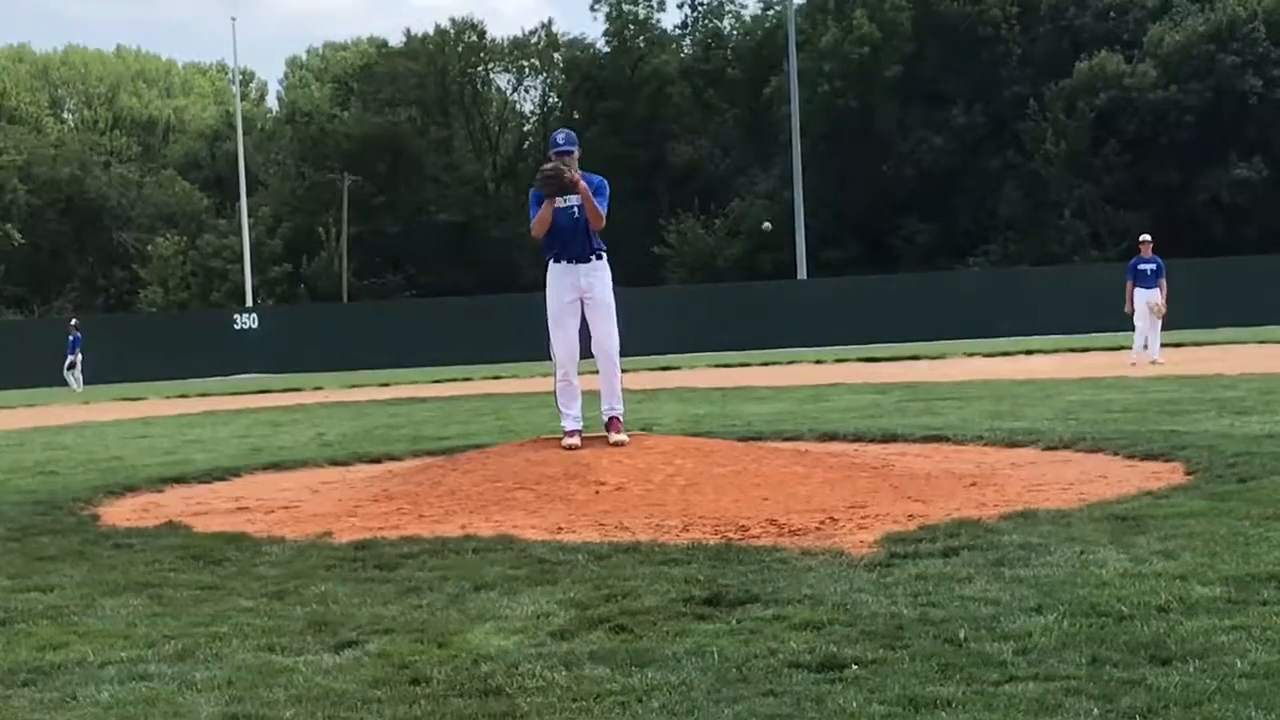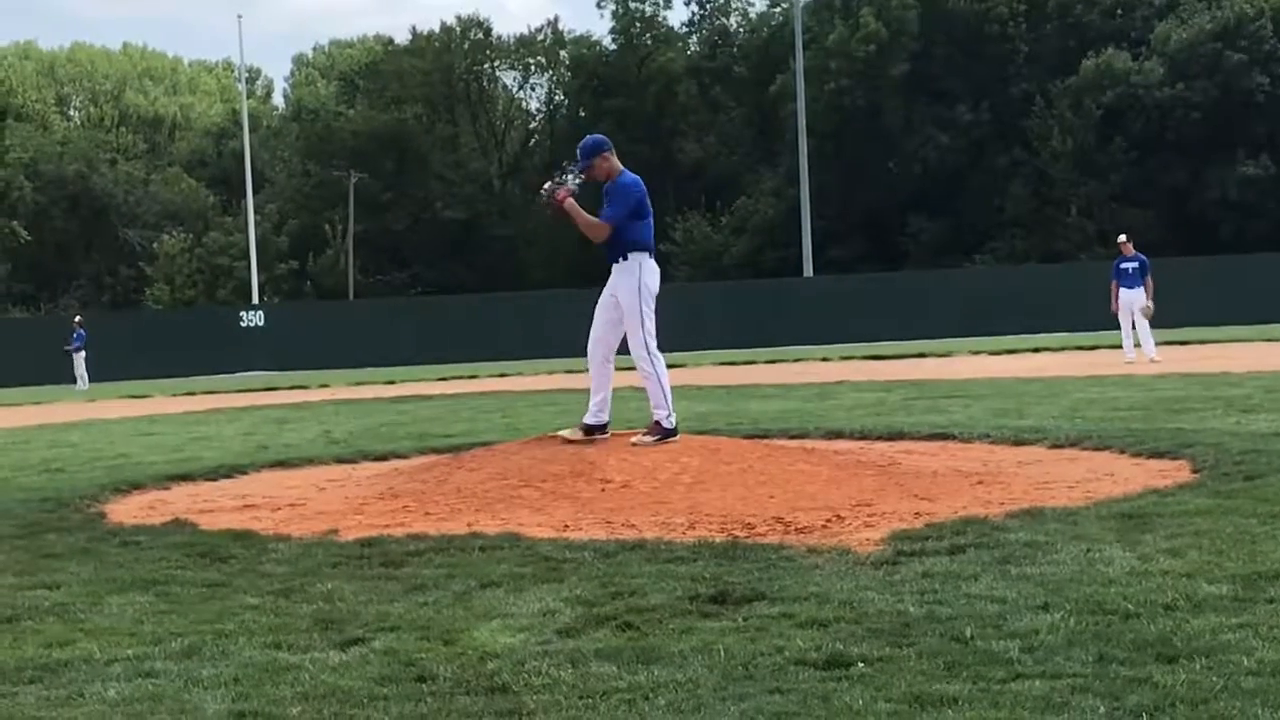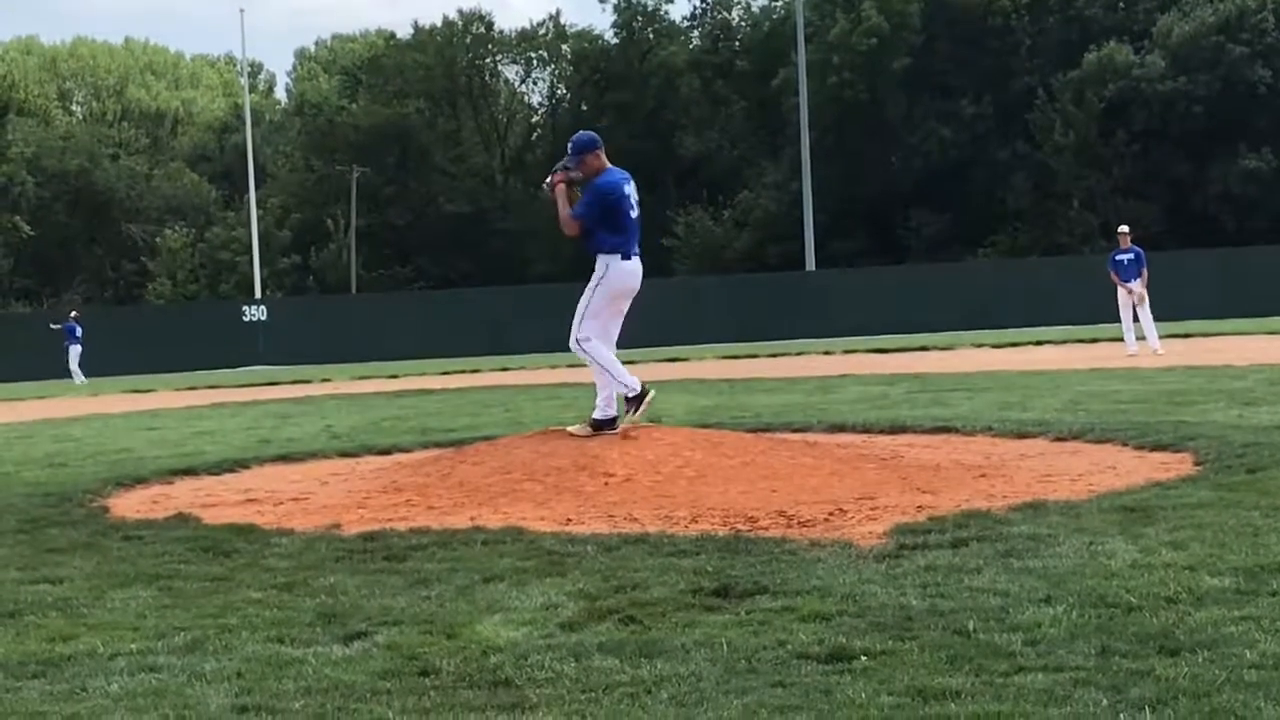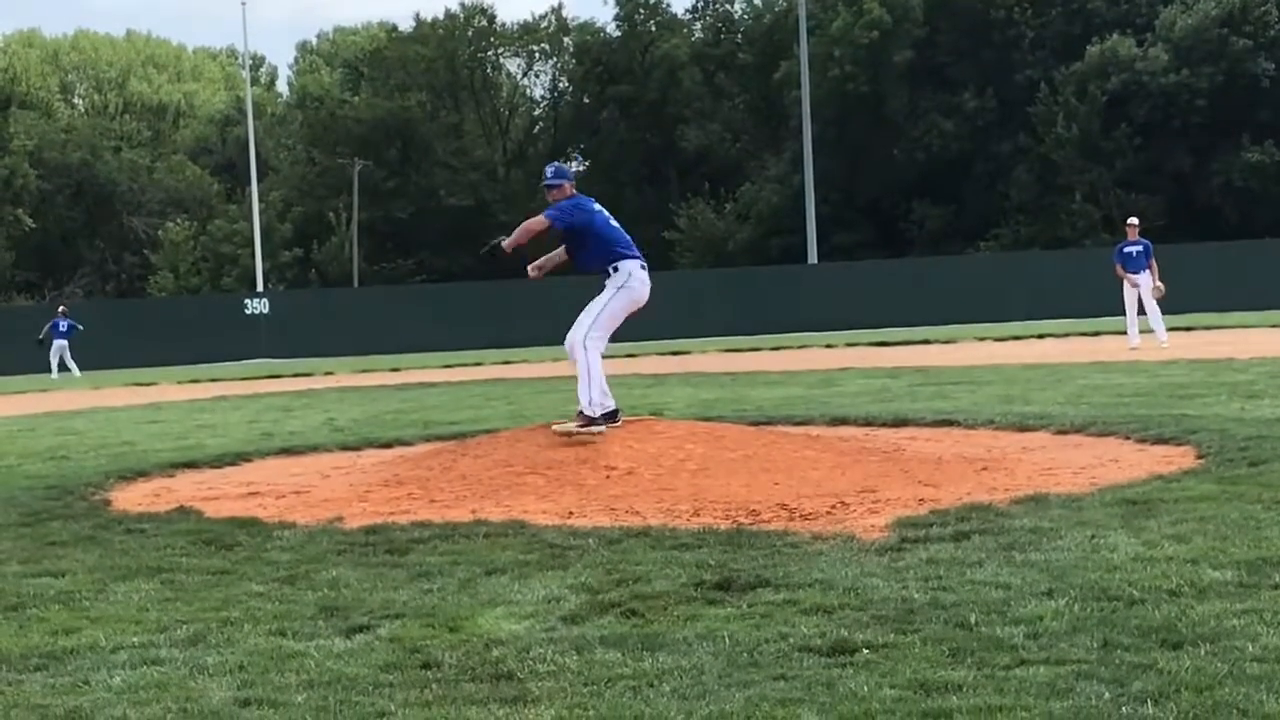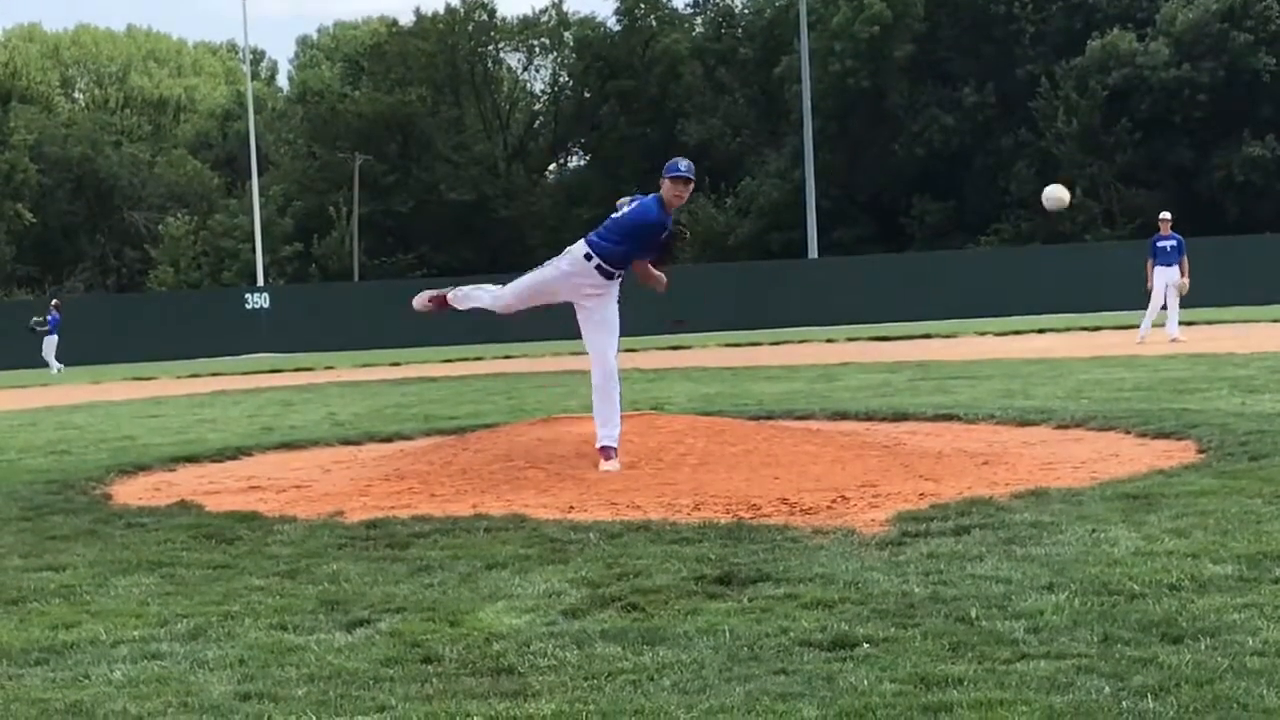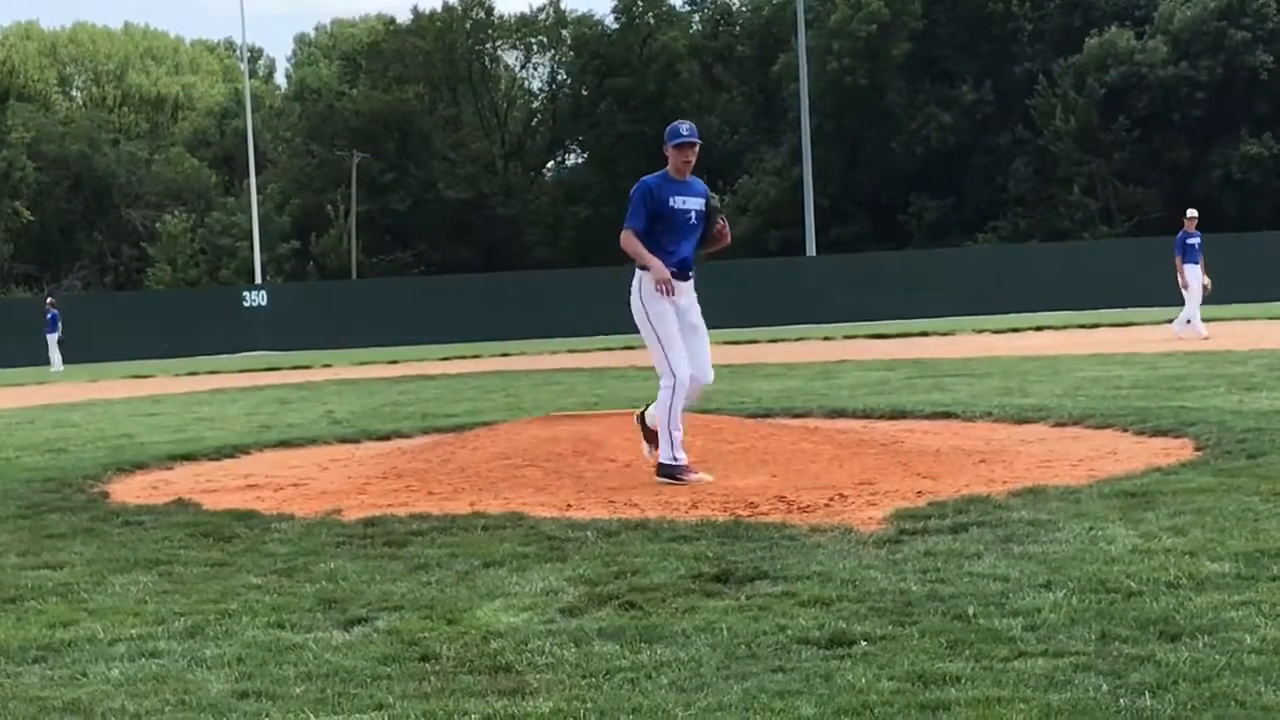
dt=0.7s
person 1, frame 1
left shoulder: (596, 183)
right shoulder: (541, 190)
left elbow: (599, 222)
right elbow: (537, 232)
left wrist: (582, 190)
right wrist: (549, 198)
left hip: (595, 269)
right hip: (560, 273)
left knee: (607, 347)
right knee: (563, 354)
left ankle: (613, 418)
right ankle: (571, 425)
person 1, frame 2
left shoulder: (628, 184)
right shoulder: (611, 188)
left elbow: (601, 232)
right elbow: (597, 233)
left wrist: (570, 204)
right wrist: (568, 207)
left hip: (636, 269)
right hip: (619, 272)
left knee: (643, 349)
right knee: (598, 348)
left ankle: (666, 422)
right ankle: (596, 420)
person 1, frame 3
left shoulder: (602, 186)
right shoulder: (622, 178)
left elbow: (571, 228)
left wrist: (561, 189)
right wrist: (573, 187)
left hip: (613, 267)
right hip: (629, 266)
left knee: (584, 337)
right knee: (601, 342)
left ankle: (634, 391)
right ankle: (605, 416)
person 1, frame 4
left shoulder: (573, 205)
right shoulder: (583, 207)
left elbow: (534, 226)
right elbow: (572, 248)
left wrist: (508, 244)
right wrist: (544, 263)
left hip: (627, 278)
right hip: (628, 281)
left knee: (586, 338)
right knee: (576, 342)
left ankle: (591, 413)
right ankle: (604, 409)
person 1, frame 5
left shoulder: (648, 203)
right shoulder: (654, 217)
left elbow: (623, 203)
right elbow: (639, 269)
right wrist: (658, 280)
left hip: (605, 285)
right hip: (579, 265)
left knee: (606, 366)
right knee: (503, 299)
left ankle: (608, 445)
right ankle: (447, 297)
person 1, frame 6
left shoulder: (701, 191)
right shoulder: (649, 187)
right elbow: (627, 237)
left wrist: (721, 237)
right wrist: (654, 265)
left hip: (685, 291)
right hip: (652, 290)
left knee: (701, 375)
right knee: (678, 375)
left ankle: (652, 420)
right ankle: (670, 461)
